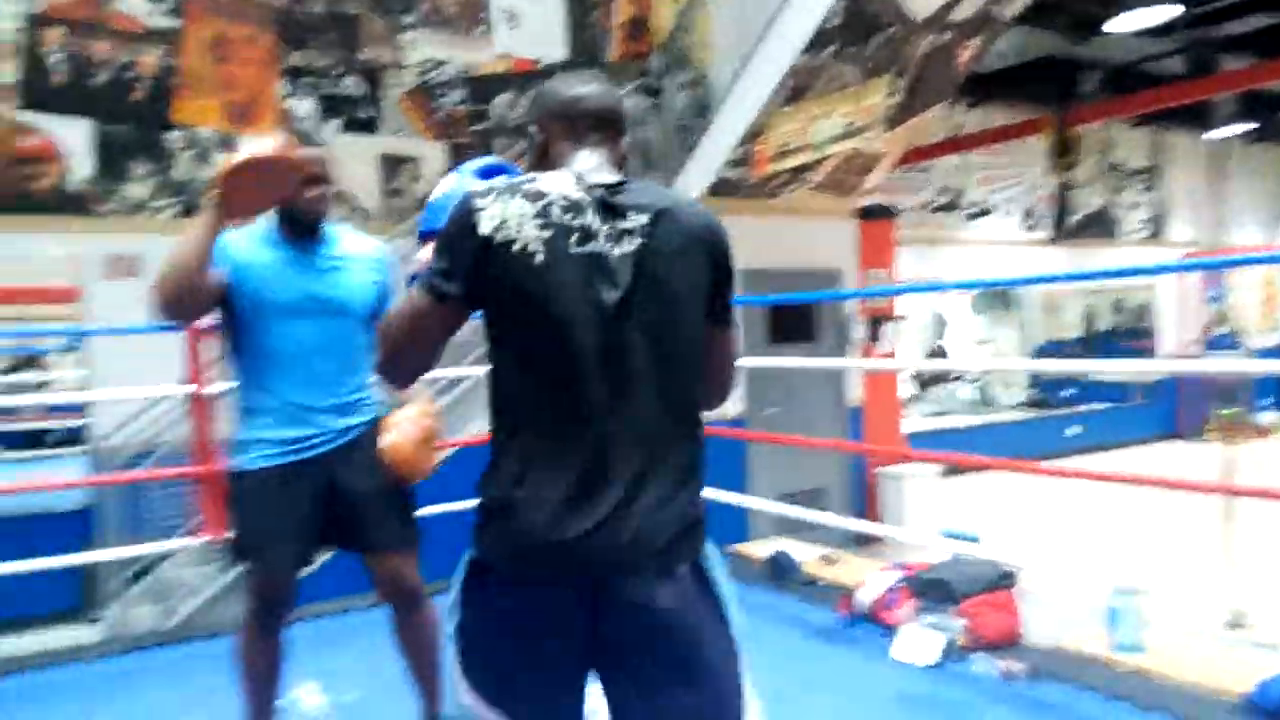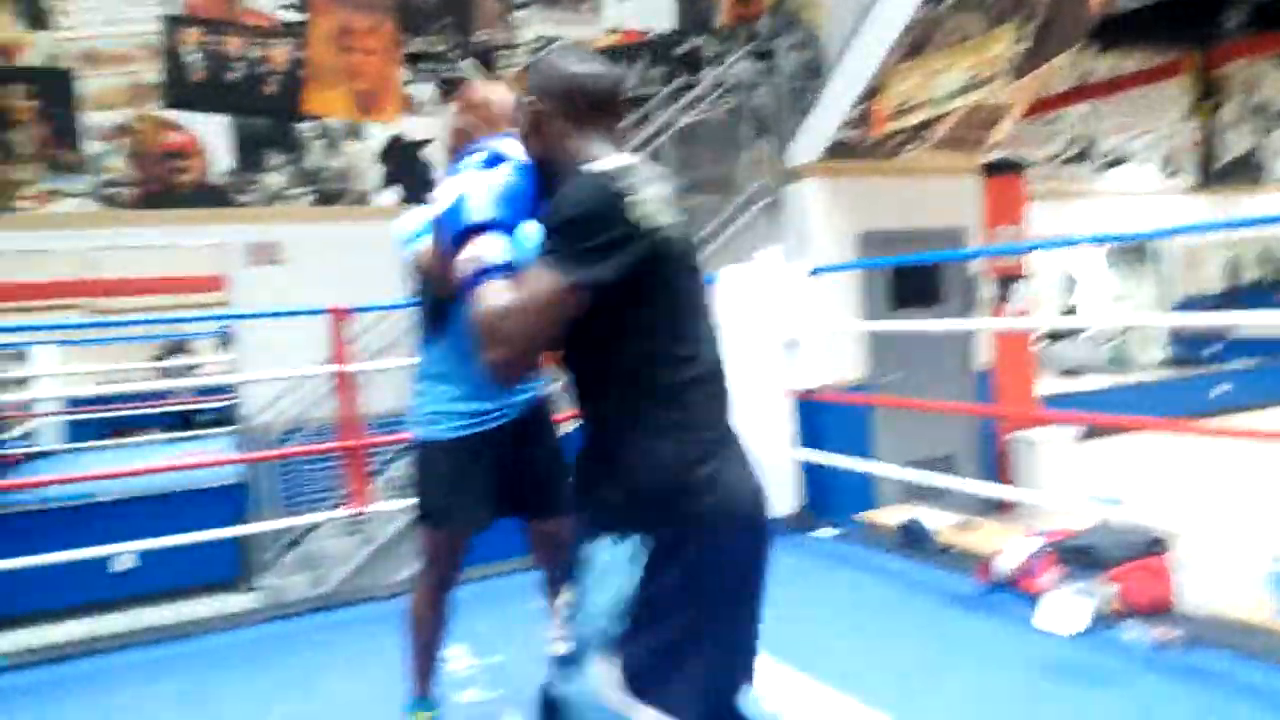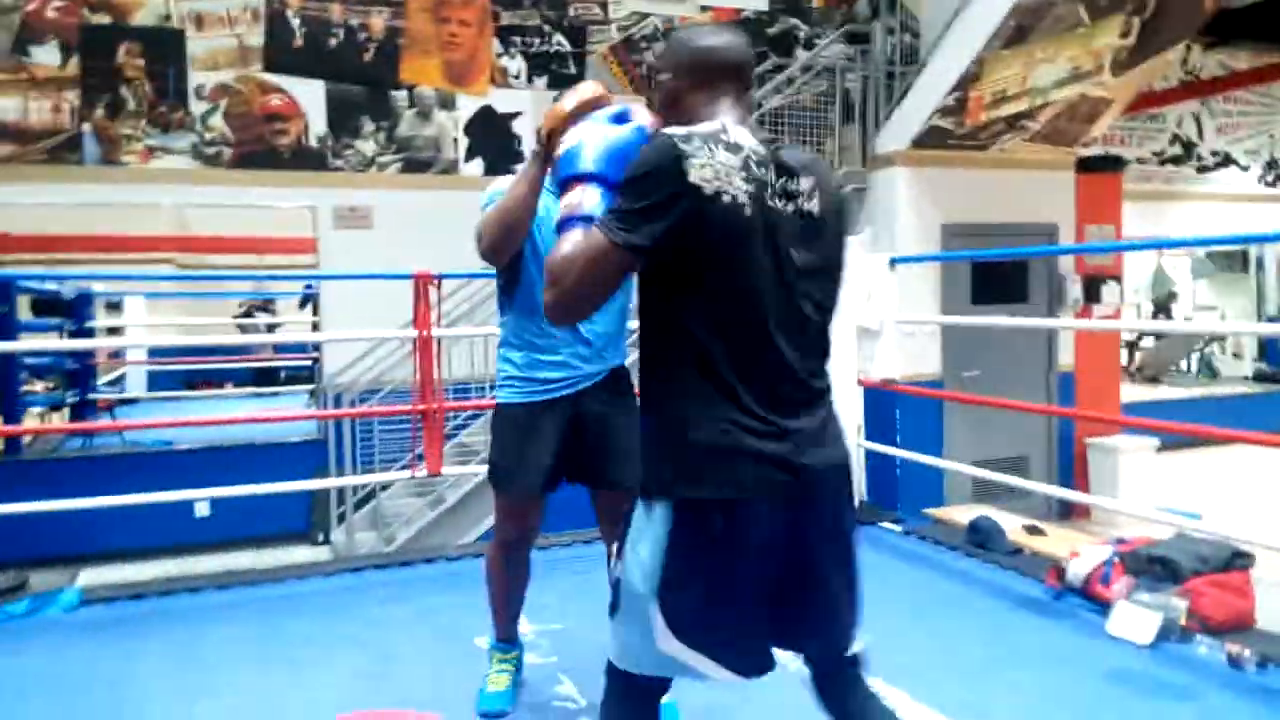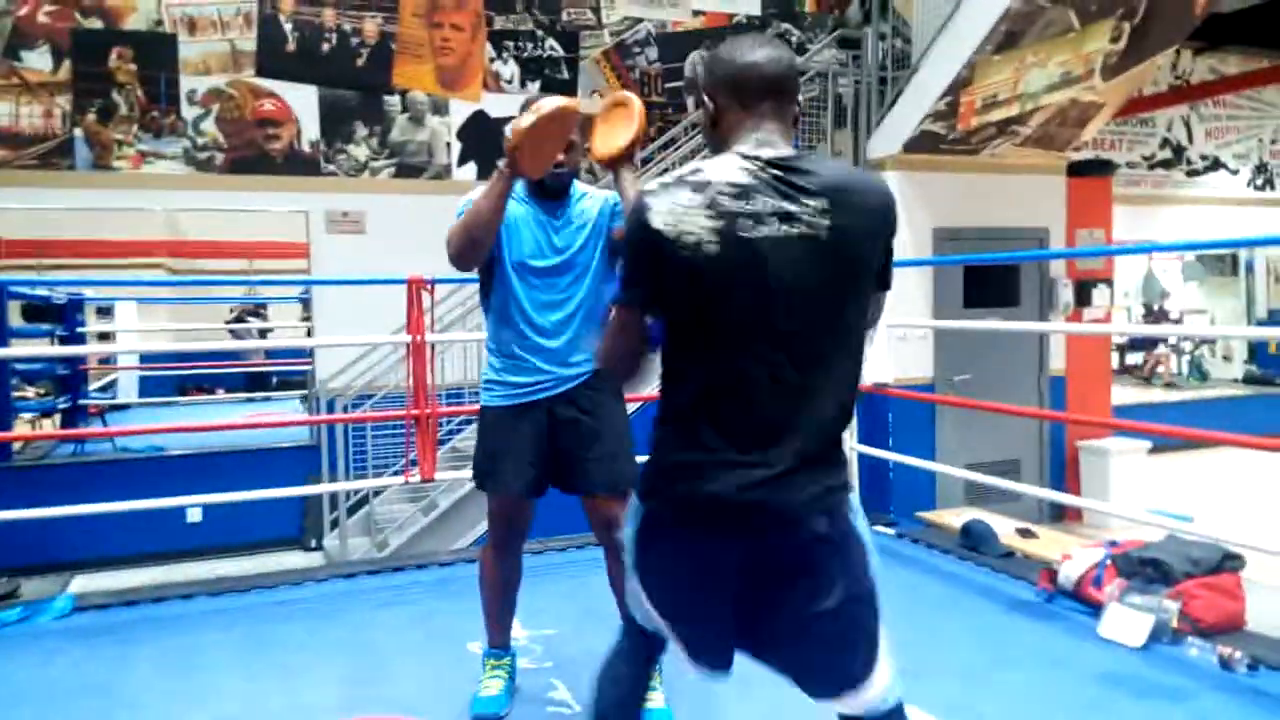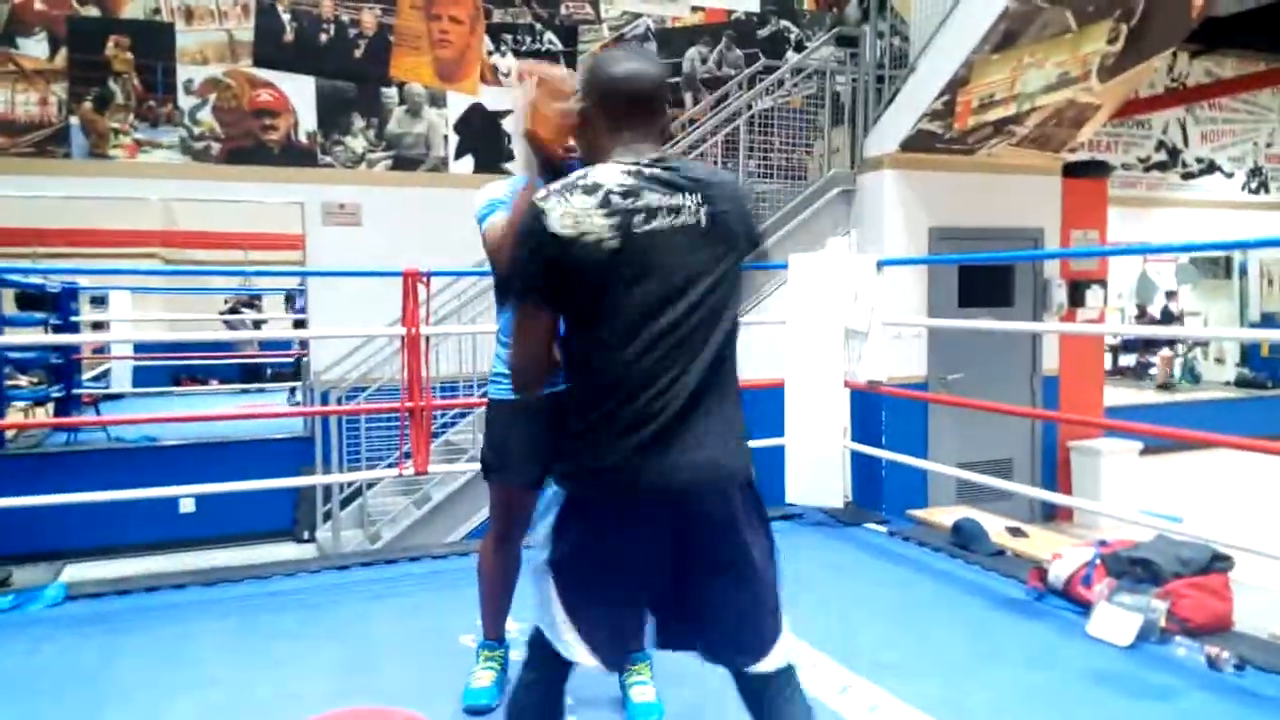
dt=0.3s
person 1, frame 1
left shoulder: (490, 215)
right shoulder: (696, 228)
left elbow: (397, 363)
right elbow: (713, 389)
left wrist: (441, 253)
left hip: (528, 544)
right hip: (660, 541)
person 1, frame 2
left shoulder: (598, 194)
right shoulder: (639, 193)
left elbow: (507, 352)
left wrist: (480, 255)
left hip: (659, 508)
right hip: (712, 496)
person 1, frame 3
left shoulder: (674, 158)
right shoulder: (815, 180)
left elbow: (564, 300)
left wrist: (583, 193)
left hip: (709, 475)
right hip: (815, 467)
person 1, frame 4
left shoulder: (666, 205)
right shoulder: (869, 200)
left elbow: (615, 364)
left hip: (686, 496)
right hip: (810, 499)
left knee: (639, 642)
person 1, frame 5
left shoulder: (553, 211)
right shoulder: (726, 198)
left elbow: (529, 379)
left hip: (607, 486)
right hip: (717, 477)
left knee: (549, 657)
person 2, frame 1
left shoulder: (369, 256)
right shoulder: (239, 251)
right elbow: (174, 305)
right wrist: (215, 213)
left hip: (359, 445)
right hip: (272, 455)
left knee: (406, 587)
right knee: (268, 603)
person 2, frame 2
left shoulder: (531, 225)
right shoulder: (434, 218)
right elbow: (440, 279)
right wrist: (461, 187)
left hip: (523, 413)
right hip: (452, 426)
left knee: (559, 549)
right knee: (442, 567)
person 2, frame 3
right shoulder: (519, 194)
right elbow: (492, 247)
right wrist: (543, 155)
left hip: (603, 383)
right hip: (529, 390)
left knee: (625, 524)
right knee: (513, 533)
right ankle: (504, 649)
person 2, frame 4
left shoulder: (601, 207)
right shoulder: (499, 205)
right elbow: (463, 255)
left wrist: (623, 174)
right wrist: (508, 170)
left hip: (588, 387)
right hip: (512, 393)
left knee: (618, 527)
right knee: (504, 529)
left ankle: (644, 663)
right ankle: (498, 656)
person 2, frame 5
right shoulder: (507, 196)
right elbow: (505, 252)
right wrist: (535, 172)
right hip: (520, 389)
right knee: (506, 523)
left ankle: (634, 660)
right ankle: (493, 649)
